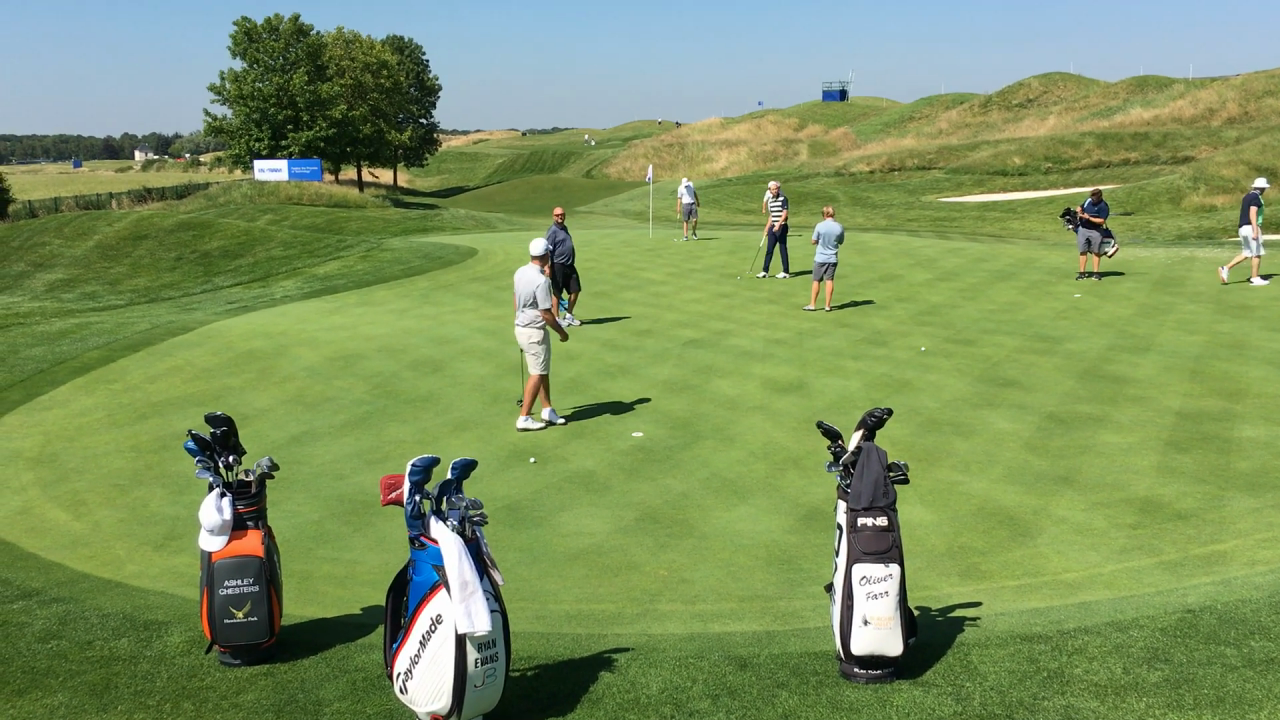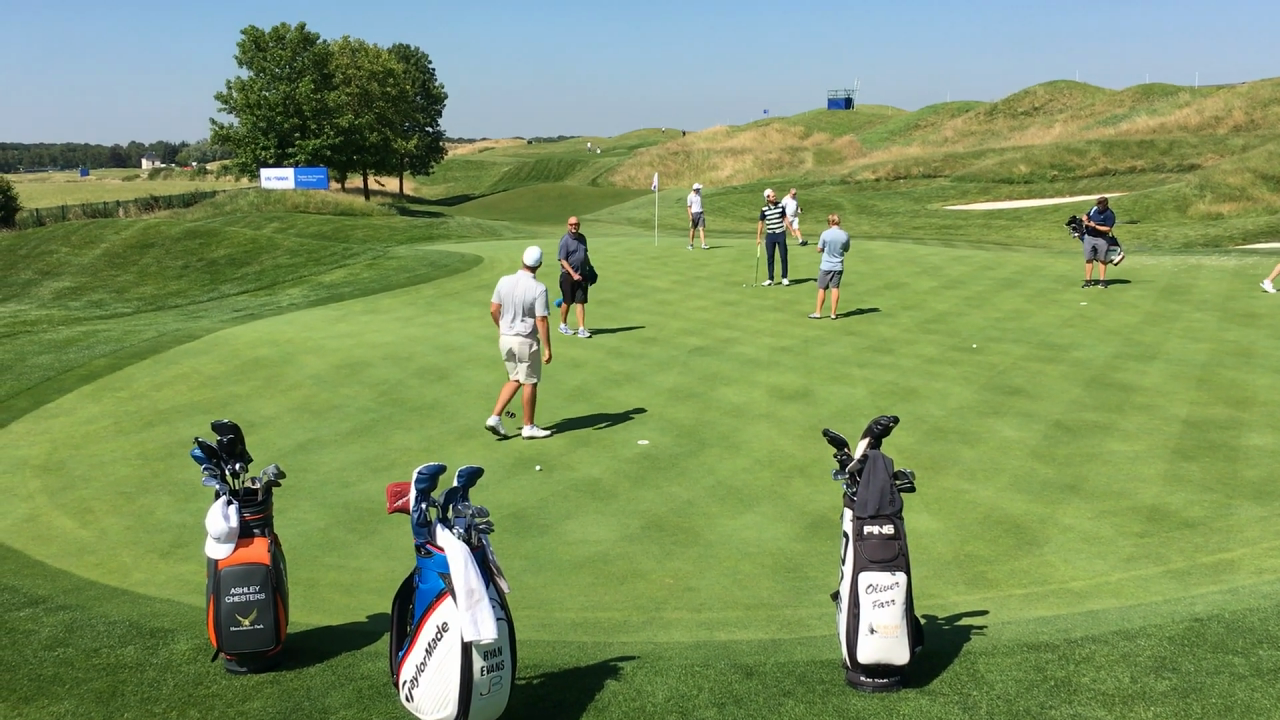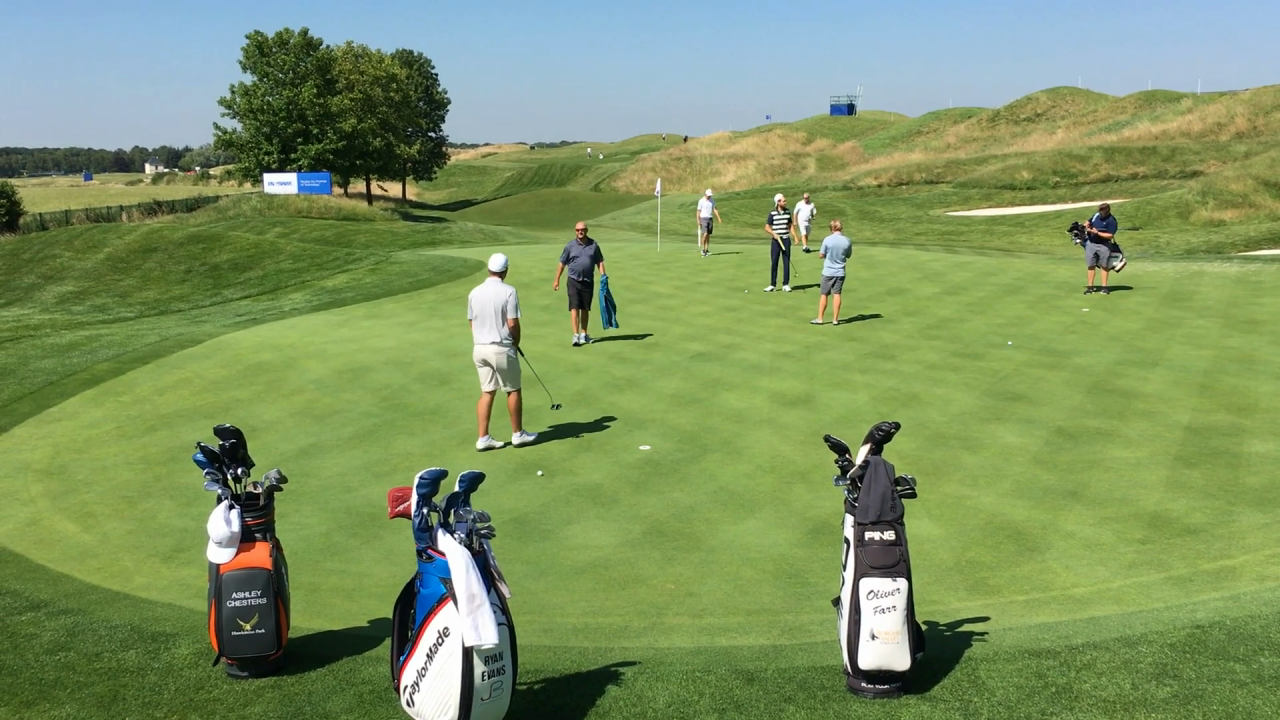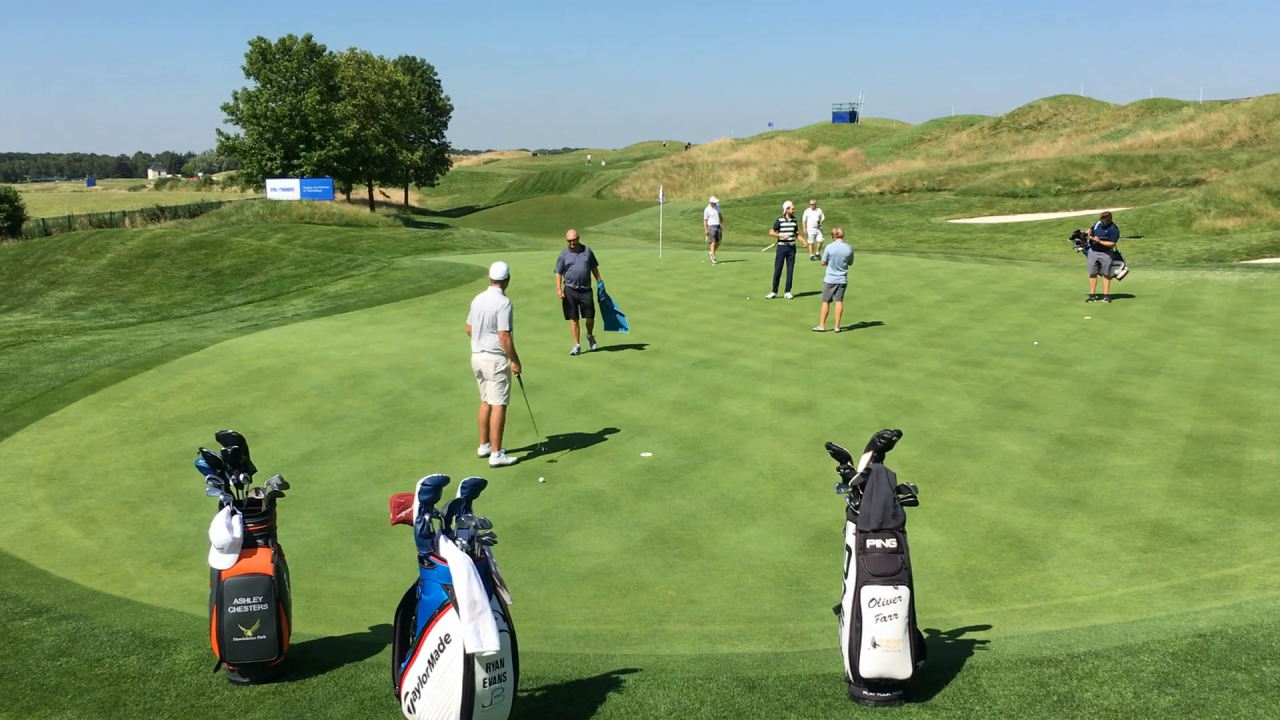
dt=0.5s
person 1, frame 1
left shoulder: (521, 272)
right shoulder: (541, 280)
left elbow: (516, 300)
right elbow: (546, 313)
right wrist: (562, 332)
left hip: (522, 328)
right hip: (533, 332)
left knee: (542, 371)
right knee: (537, 374)
left ankle: (548, 411)
right ankle: (524, 418)
person 1, frame 2
left shoulder: (504, 281)
right shoulder: (539, 288)
left elbow: (494, 310)
right elbow: (541, 321)
right wrist: (547, 348)
left hip: (506, 339)
right hip: (526, 341)
left knee: (514, 380)
right knee: (529, 383)
left ankle: (495, 417)
right ankle: (528, 427)
person 1, frame 3
left shoulder: (475, 293)
right shoulder: (509, 291)
left elbow: (472, 323)
right elbow: (513, 323)
right wrist: (516, 340)
left hip: (480, 348)
right hip: (501, 349)
left knee: (487, 393)
right knee: (513, 390)
left ankle: (483, 438)
right ankle: (518, 433)
person 1, frame 4
left shoulder: (477, 299)
right shoulder: (503, 302)
left elbow: (469, 330)
right elbow: (504, 336)
right wrist: (515, 361)
left hip: (477, 356)
right hip: (495, 358)
left knee: (486, 402)
right knee: (499, 405)
left ankle: (484, 445)
right ankle: (496, 454)
